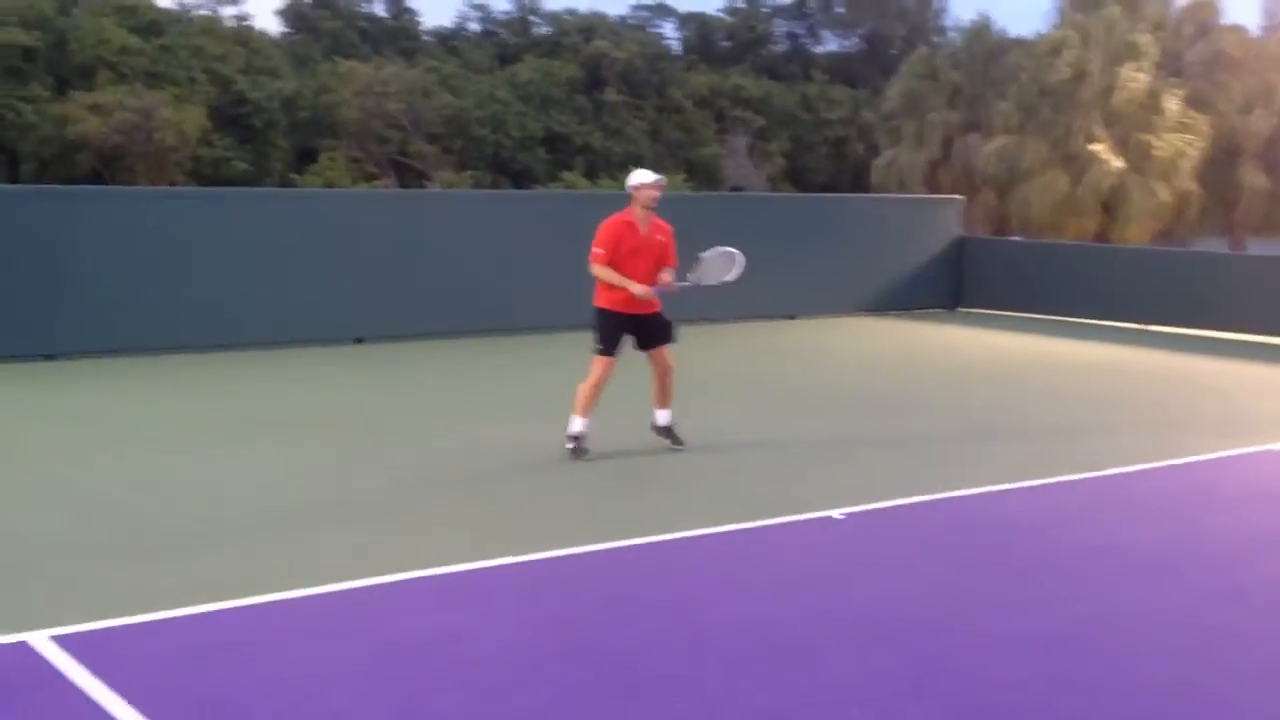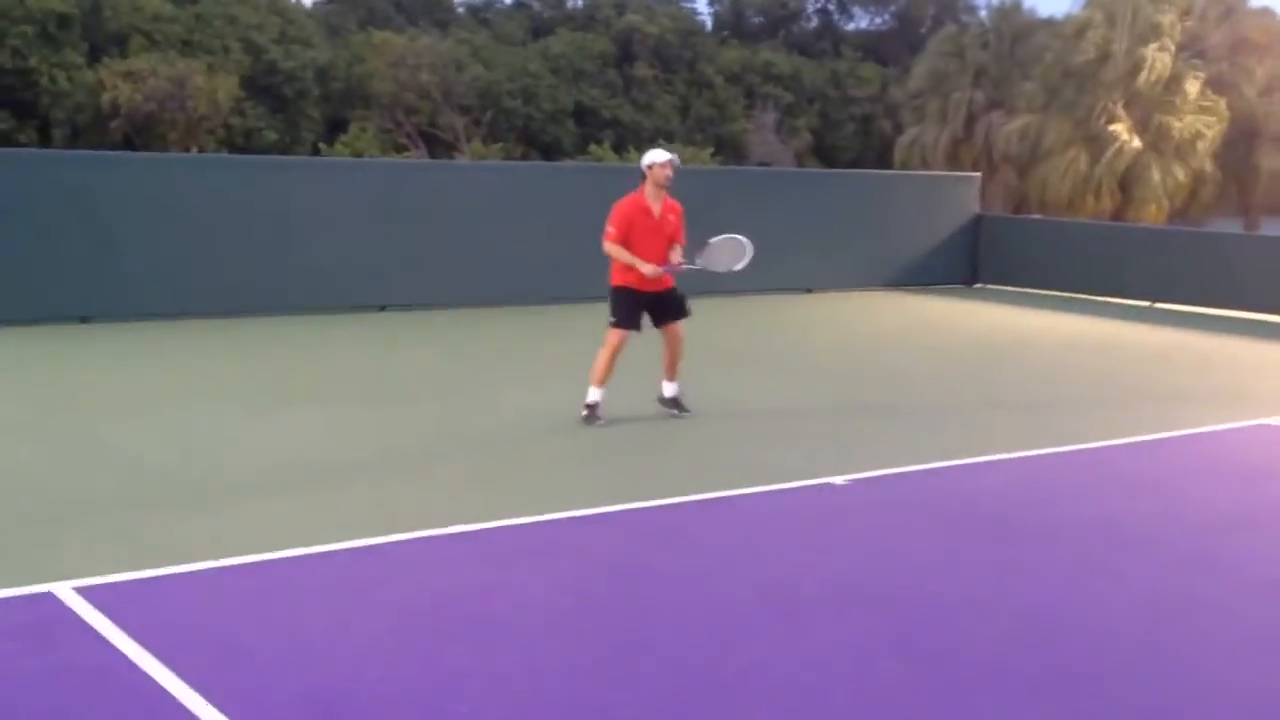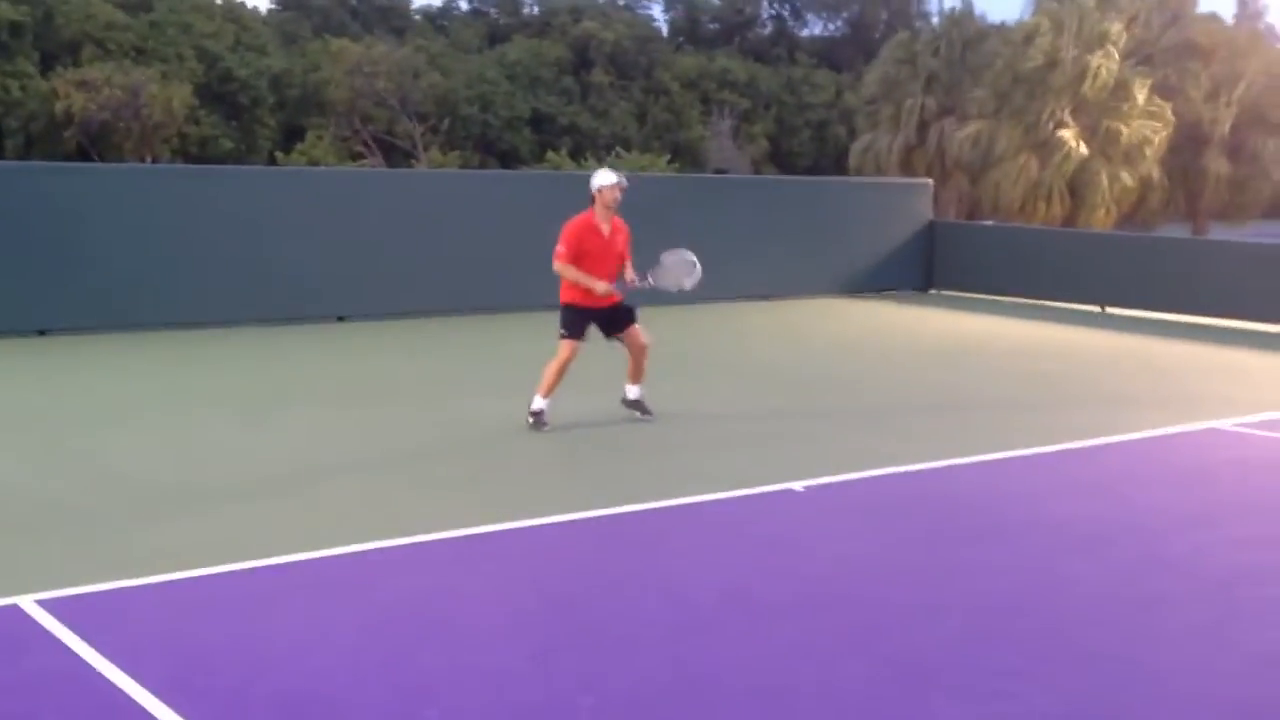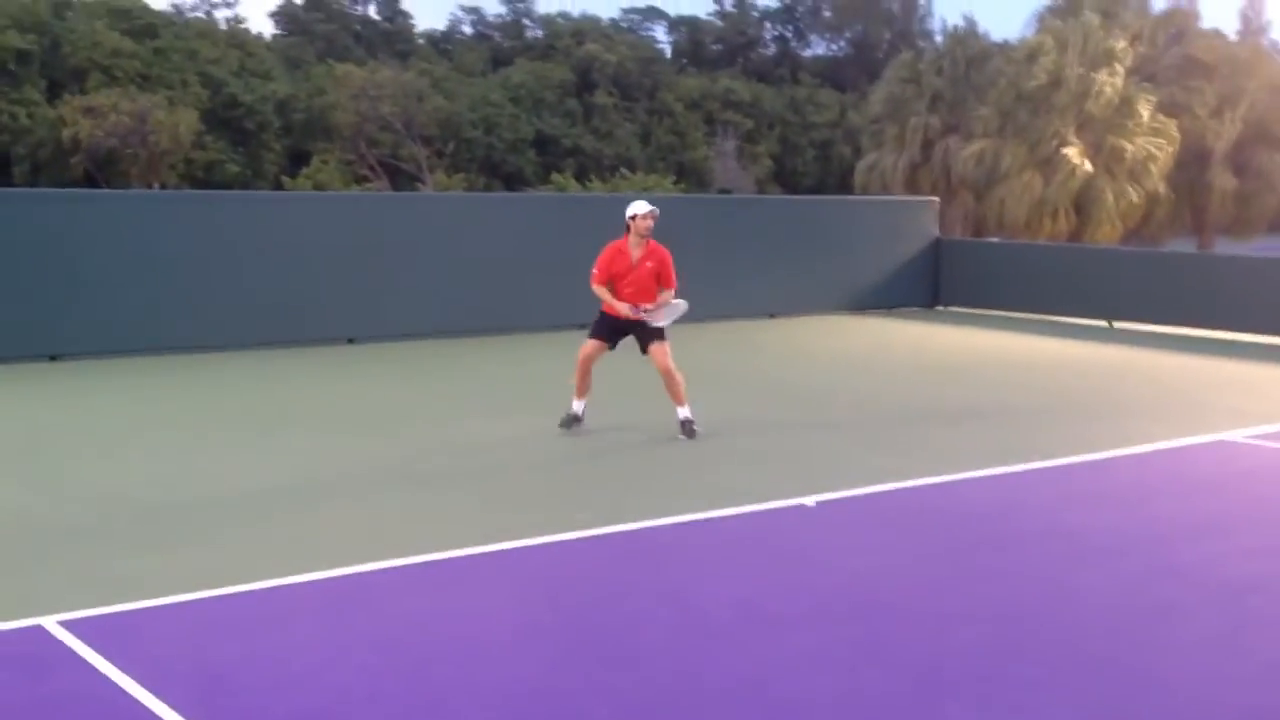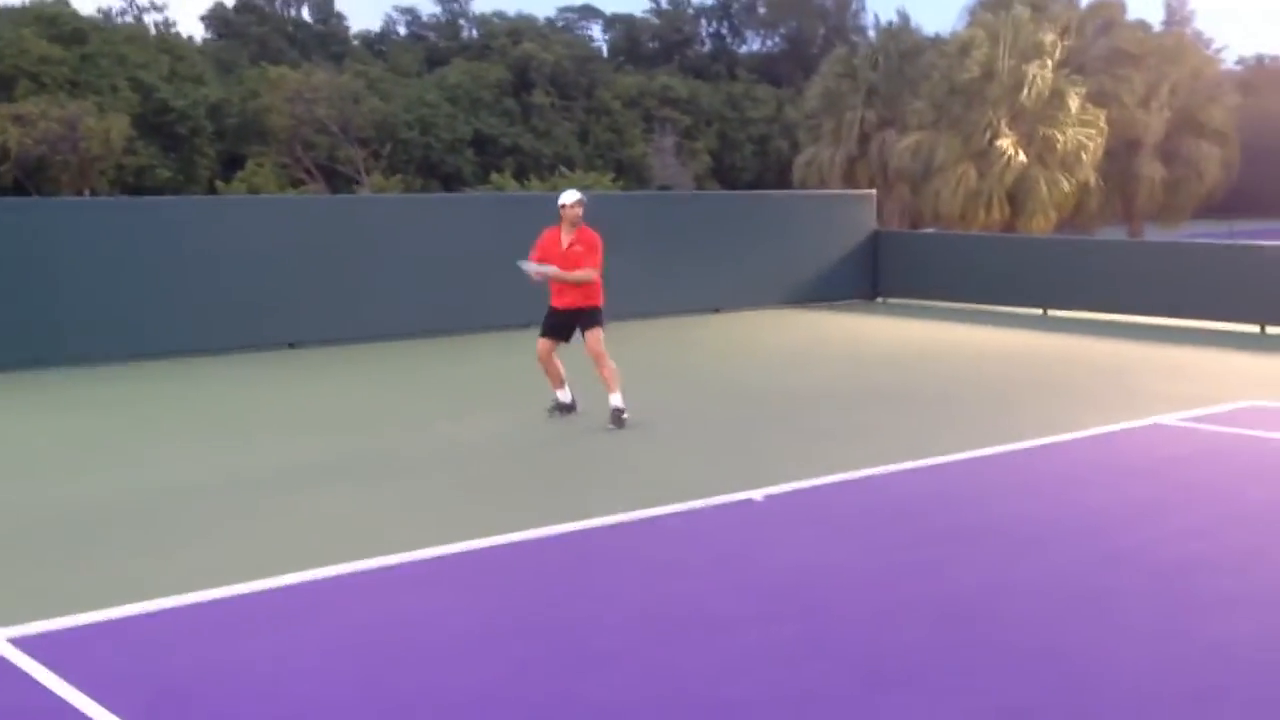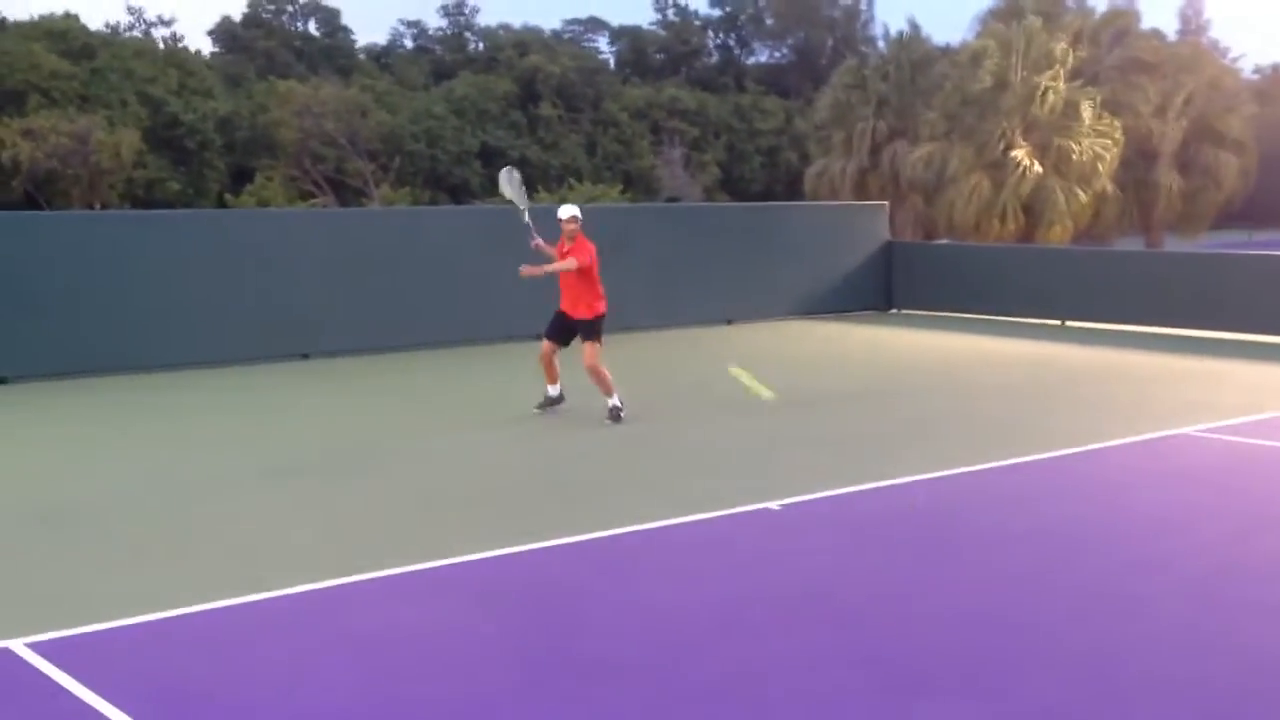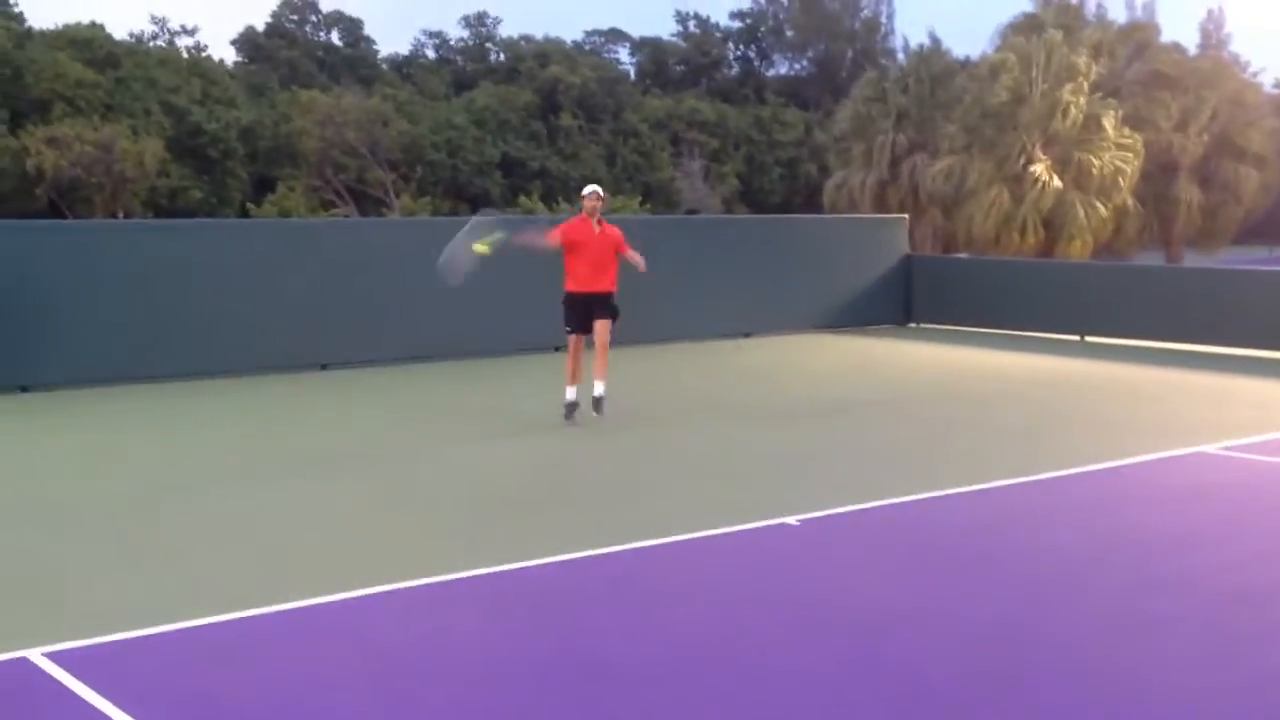
dt=0.3s
person 1, frame 1
left shoulder: (664, 231)
right shoulder: (613, 226)
left elbow: (667, 267)
right elbow: (596, 268)
left wrist: (665, 277)
right wrist: (631, 285)
left hip: (648, 308)
right hip: (612, 307)
left knee: (665, 366)
right knee: (600, 371)
left ankle: (663, 422)
right ankle: (575, 433)
person 1, frame 2
left shoulder: (675, 208)
right shoulder: (627, 206)
right elbow: (609, 245)
left wrist: (675, 256)
right wrist: (640, 265)
left hip: (662, 285)
right hip: (627, 285)
left knee: (675, 340)
right knee: (614, 343)
left ankle: (668, 393)
right ankle: (592, 402)
person 1, frame 3
left shoulder: (621, 228)
right shoulder: (577, 226)
right elbow: (559, 265)
left wrist: (628, 274)
right wrist: (593, 283)
left hip: (610, 300)
right hip: (578, 301)
left knee: (641, 345)
right knee: (565, 355)
left ankle: (632, 396)
right ankle: (537, 408)
person 1, frame 4
left shoulder: (661, 254)
right shoulder: (611, 251)
left elbow: (670, 290)
right elbow: (598, 284)
left wrist: (652, 306)
right wrist: (617, 305)
right hip: (614, 313)
left knee: (665, 366)
right knee: (585, 356)
left ankle: (685, 416)
right ankle: (577, 410)
person 1, frame 5
left shoulder: (591, 238)
right shoulder: (547, 237)
left elbow: (590, 275)
right elbow: (534, 264)
left wrist: (558, 274)
right wrist: (543, 273)
left hip: (587, 305)
right hip: (559, 305)
left knee: (598, 352)
right knee: (543, 352)
left ankle: (617, 406)
right ankle: (565, 399)
person 1, frame 6
left shoulder: (585, 247)
right shoulder: (564, 243)
left elbow: (572, 264)
left wrist: (541, 269)
right wrist: (543, 247)
left hip: (590, 313)
right hip: (567, 311)
left knee: (591, 364)
right knee: (545, 352)
left ankle: (615, 404)
right ankle: (554, 394)
person 1, frame 7
left shoulder: (613, 232)
right shoulder: (571, 227)
left elbow: (625, 251)
right elbow: (552, 240)
left wrist: (636, 259)
right wrist: (550, 240)
left hip: (604, 294)
right hip: (576, 295)
left knee: (602, 343)
right knee: (575, 347)
left ankle: (598, 394)
right ankle: (571, 398)
